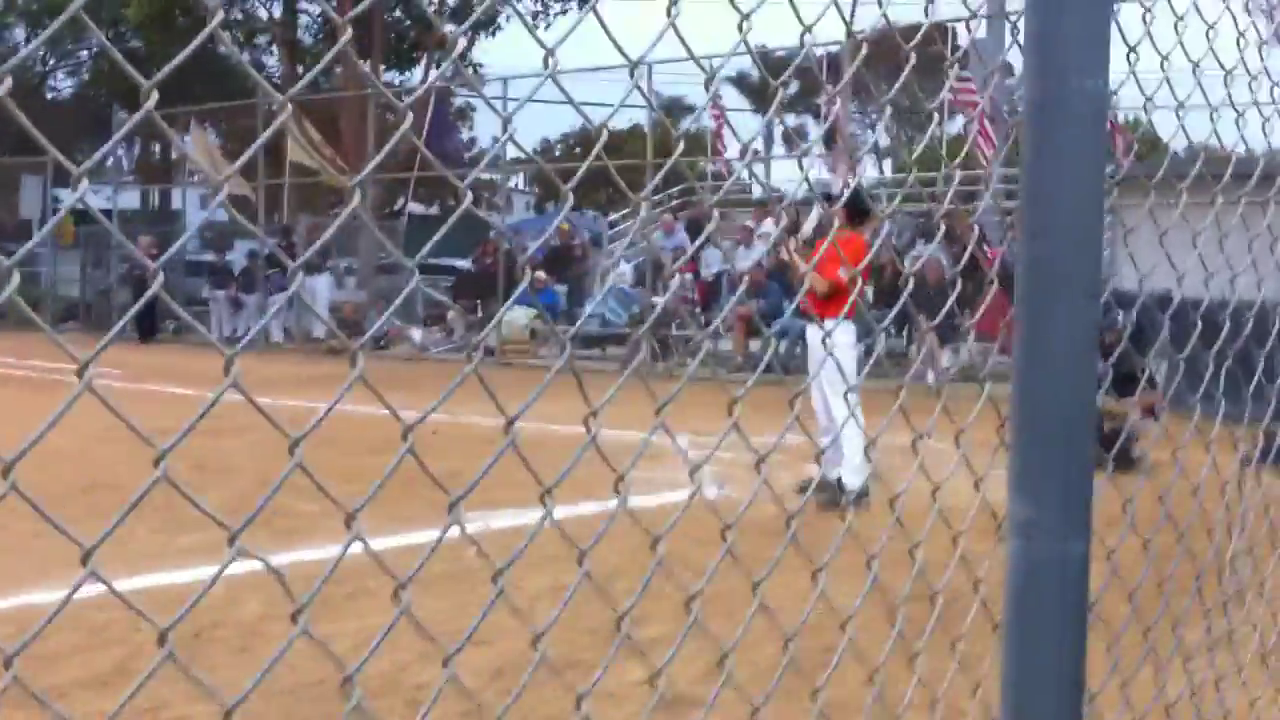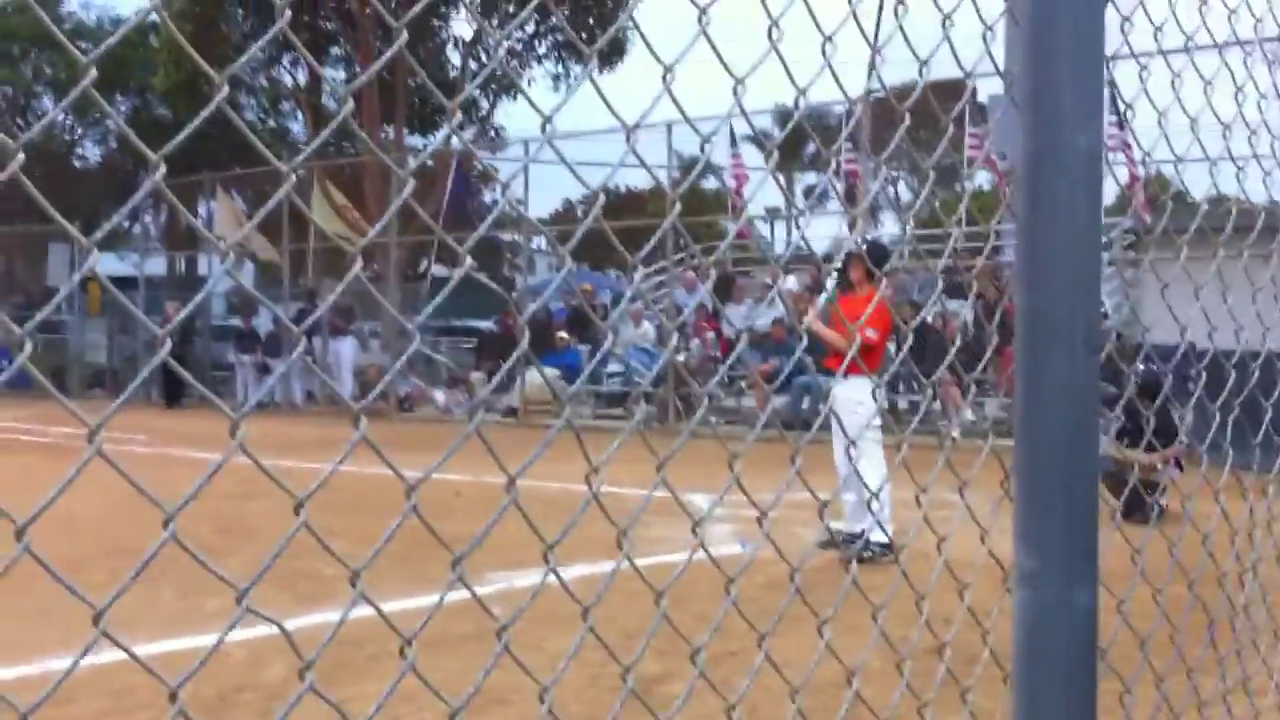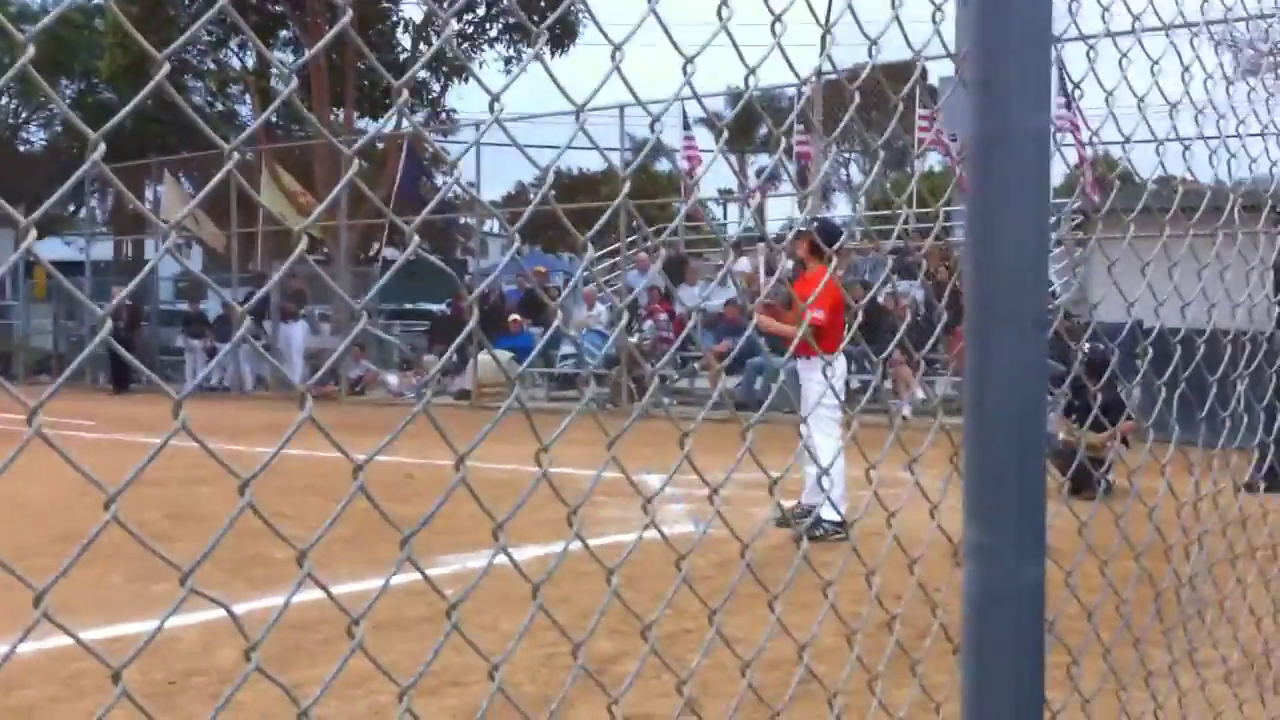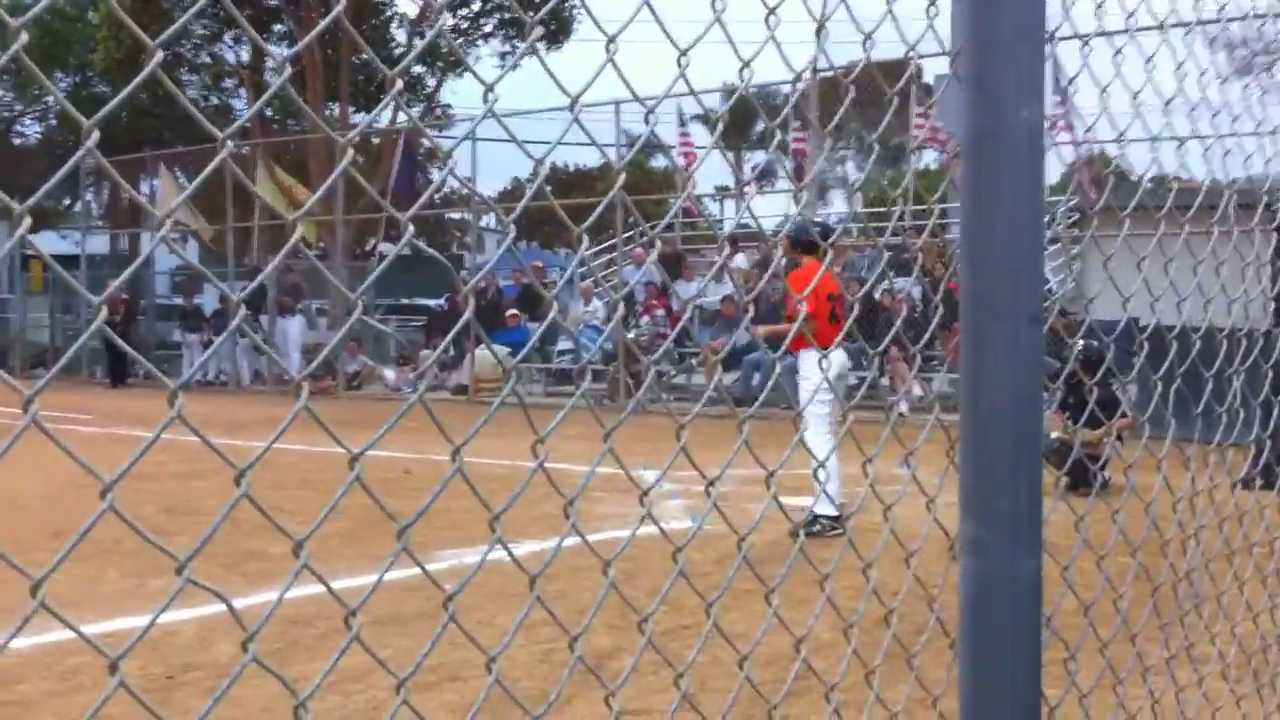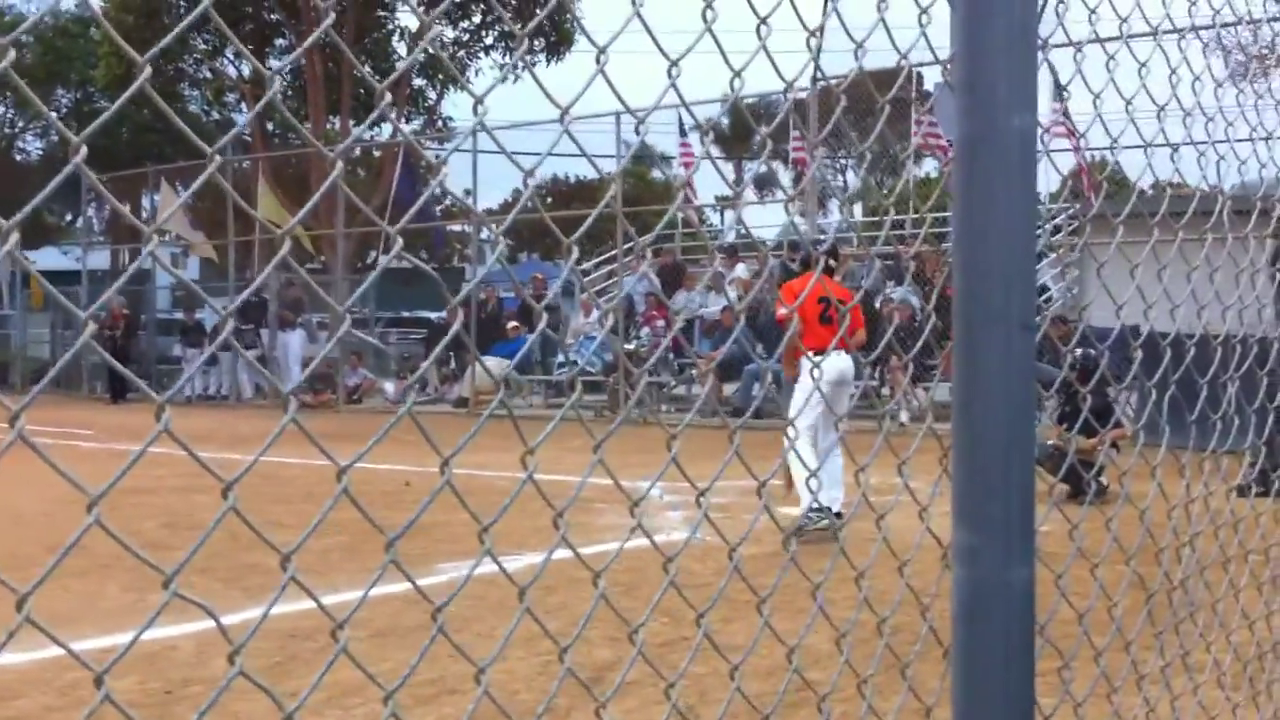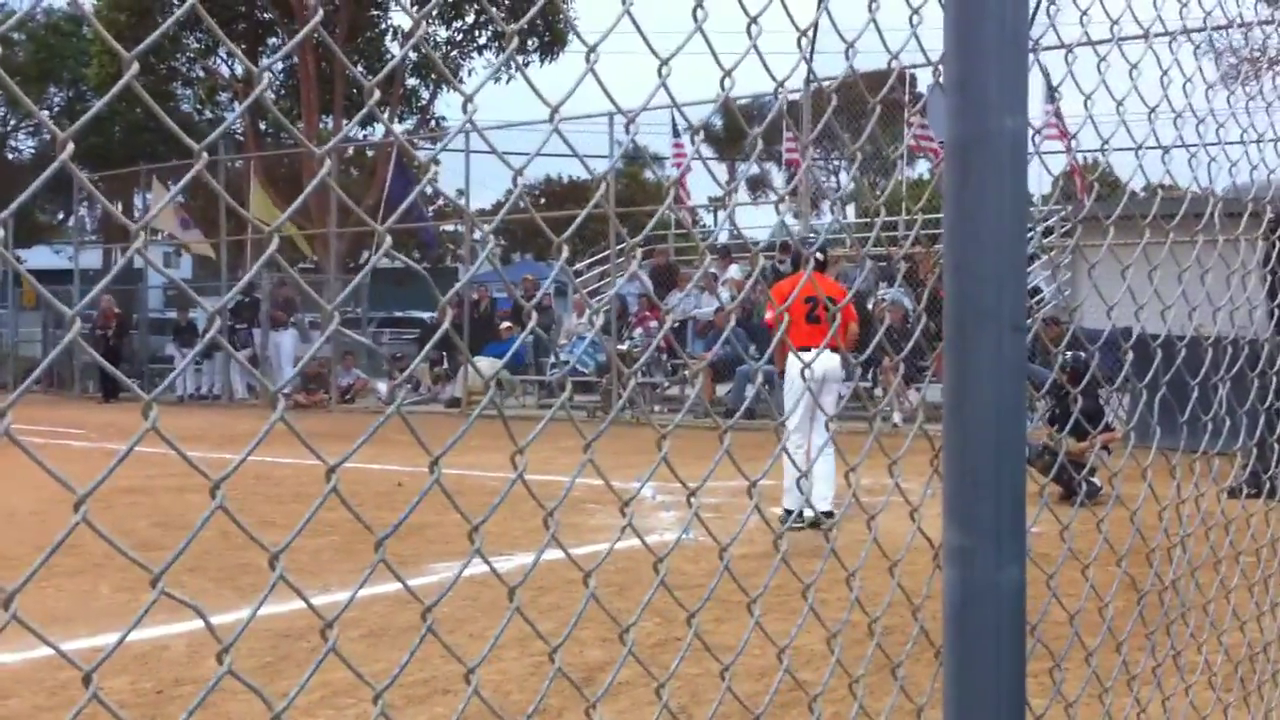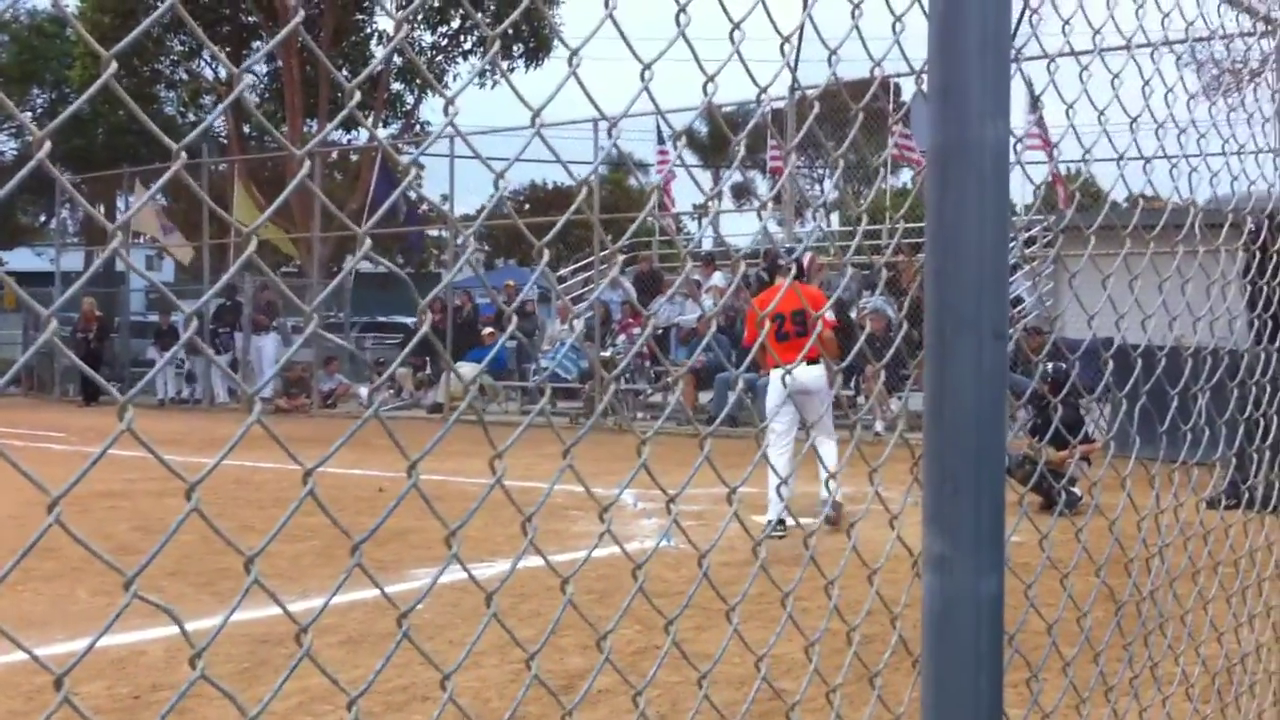
dt=0.3s
person 1, frame 1
left shoulder: (855, 246)
right shoulder: (830, 242)
left elbow: (823, 288)
right elbow: (810, 282)
left wrist: (796, 261)
right wrist: (794, 257)
left hip: (836, 329)
right hip: (818, 327)
left knee: (843, 405)
right knee: (824, 406)
left ankle: (855, 484)
right ankle: (833, 473)
person 1, frame 2
left shoulder: (876, 305)
right shoulder: (844, 299)
left elbow: (854, 348)
left wrist: (818, 326)
right wrist: (816, 322)
left hip: (859, 387)
right hip: (840, 384)
left knee: (869, 462)
right knee: (846, 462)
left ankle: (880, 540)
right ankle: (853, 529)
person 1, frame 3
left shoulder: (824, 282)
right shoulder: (806, 278)
left elbow: (810, 331)
left wrist: (771, 325)
right wrist: (773, 313)
left hip: (822, 366)
right hip: (810, 364)
left knee: (826, 440)
right knee: (812, 437)
left ankle: (833, 518)
right ankle: (812, 503)
person 1, frame 4
left shoulder: (801, 276)
right shoulder: (829, 276)
left elbow: (804, 325)
left wrist: (770, 332)
left hip: (818, 359)
right hip: (833, 354)
left knee: (817, 436)
right knee: (819, 431)
left ankle: (826, 515)
right ankle: (828, 500)
person 1, frame 5
left shoulder: (794, 287)
right shoulder: (843, 291)
left elbow: (795, 328)
right elbow: (860, 337)
left wrist: (790, 364)
left hip: (815, 364)
right hip: (844, 363)
left knee: (797, 436)
right knee: (830, 439)
left ankle: (814, 508)
right ankle: (831, 508)
person 1, frame 6
left shoulder: (783, 287)
right shoulder: (837, 289)
left elbow: (777, 330)
right elbow: (853, 330)
left wrist: (780, 364)
left hip: (799, 362)
right hip: (832, 361)
left knee: (796, 438)
right knee: (823, 438)
left ankle: (793, 510)
right ankle: (823, 508)
person 1, frame 7
left shoulder: (760, 303)
right shoulder: (814, 295)
left elbow: (756, 349)
right elbow: (828, 336)
right wrist: (832, 367)
left hip: (781, 377)
right hip: (814, 372)
left knee: (779, 447)
right knee: (824, 436)
left ankle: (776, 518)
right ankle: (832, 498)
